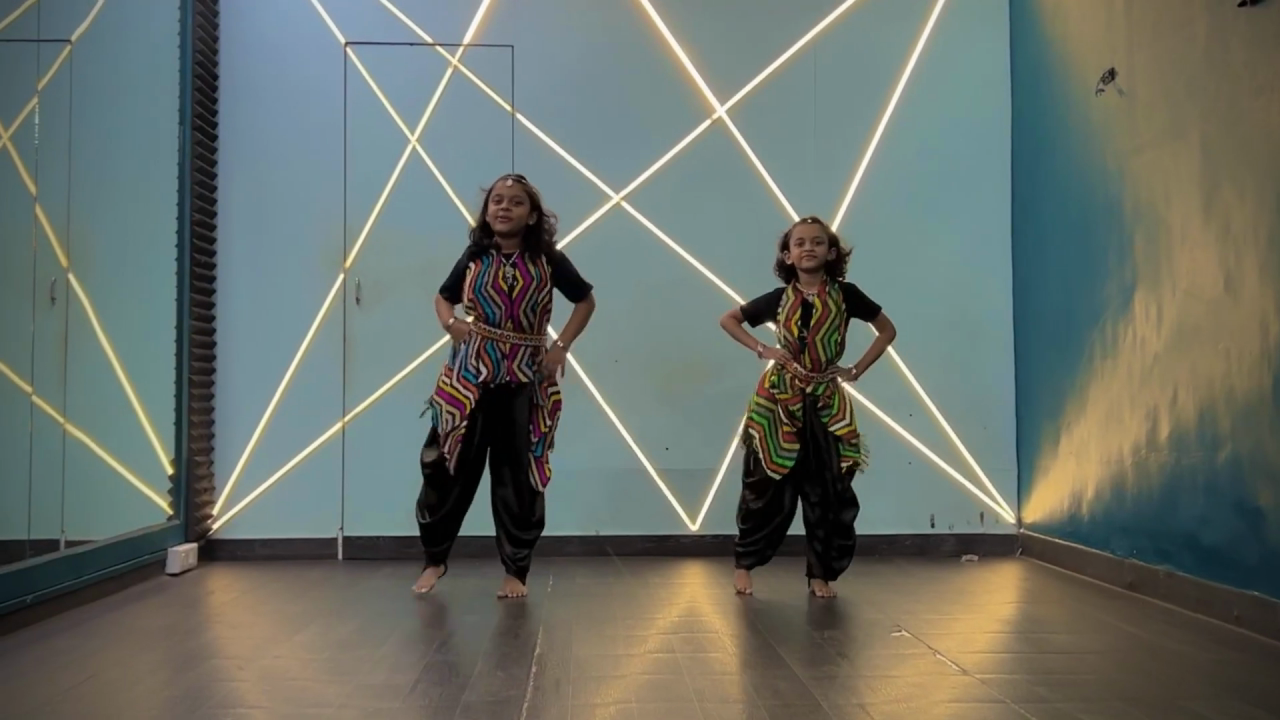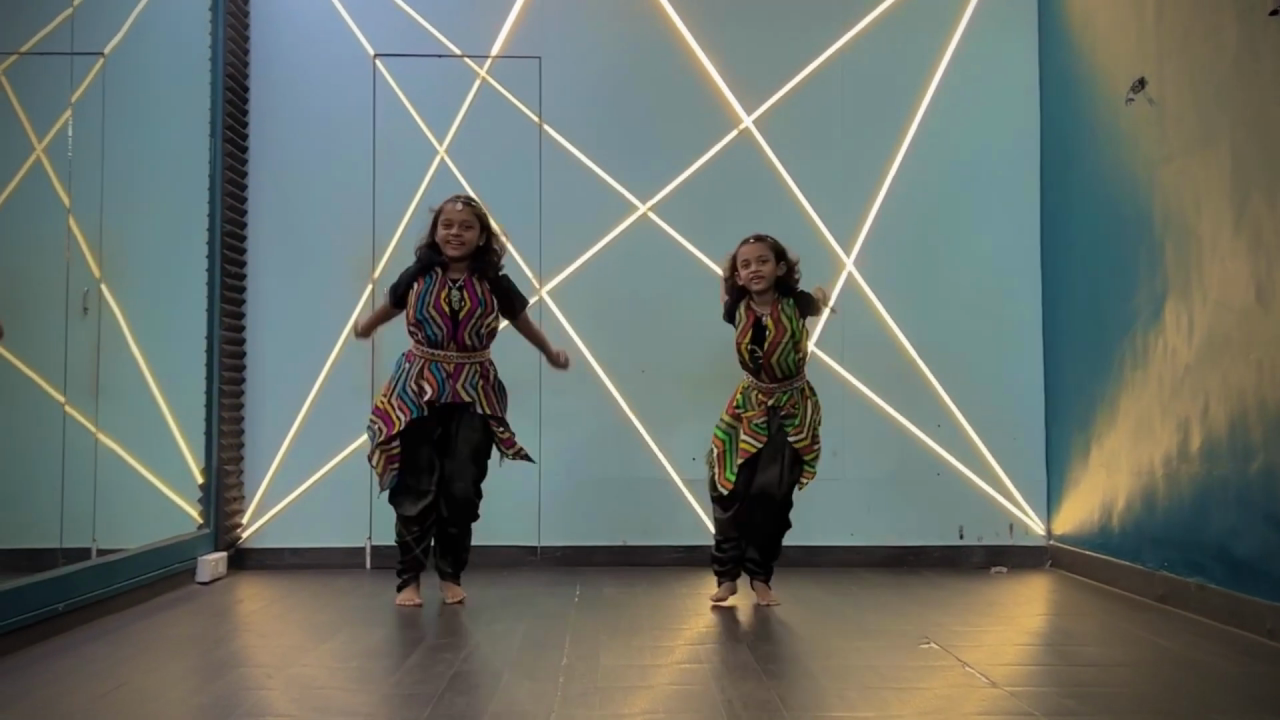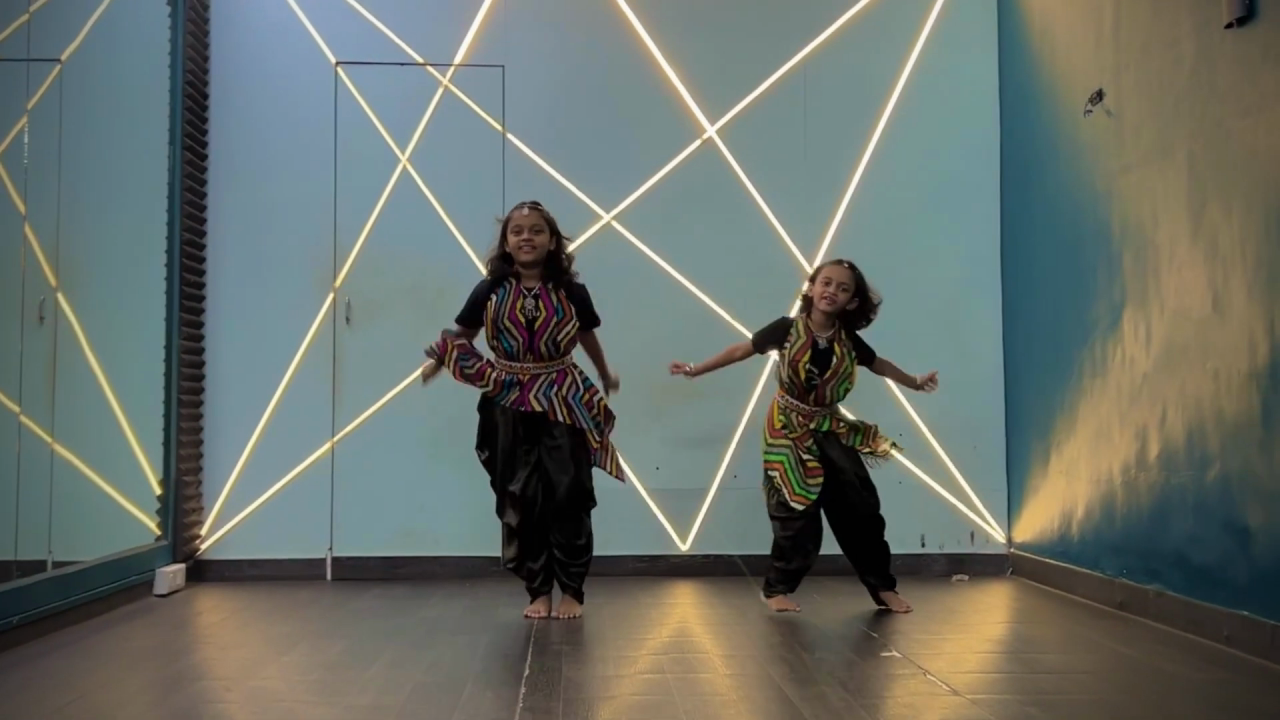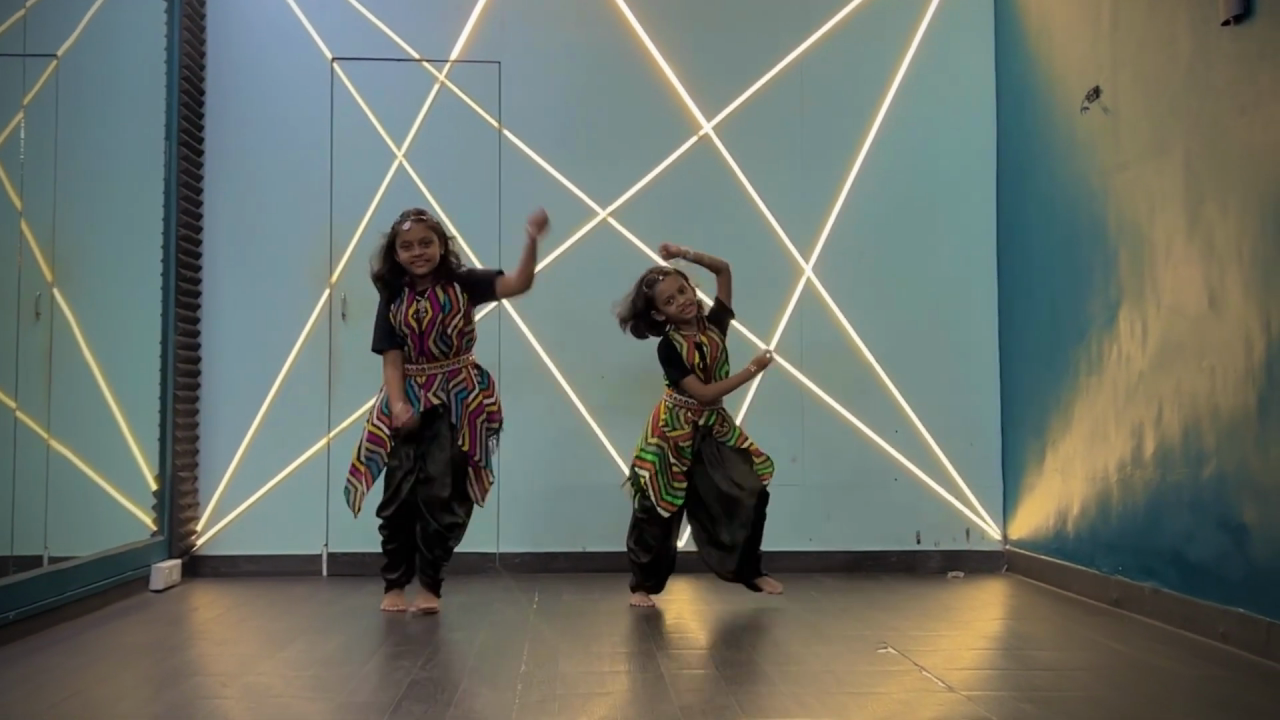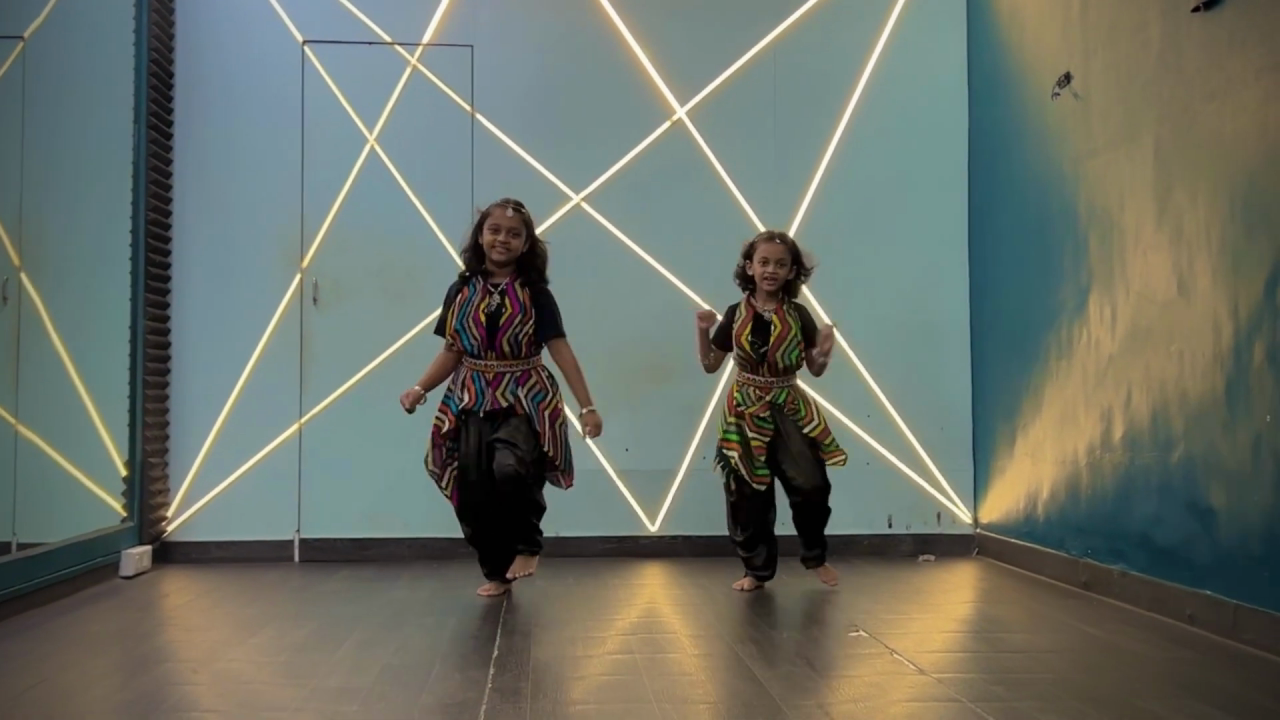
dt=1s
person 1, frame 1
left shoulder: (549, 261)
right shoulder: (474, 259)
left elbow: (585, 300)
right elbow: (443, 298)
left wrist: (561, 346)
right wrist: (452, 323)
left hip: (526, 380)
right hip: (472, 376)
left knee: (519, 478)
right knee: (452, 470)
left ankle: (515, 570)
right ankle: (435, 560)
person 1, frame 2
left shoulder: (494, 284)
right shoulder: (417, 278)
left elbow: (520, 319)
right elbow: (392, 306)
left wrist: (550, 353)
right wrist: (366, 325)
left hip: (473, 393)
right hip: (419, 391)
left knee: (461, 488)
right knee: (415, 488)
left ankle: (450, 576)
right ankle: (409, 580)
person 1, frame 3
left shoulder: (571, 291)
right shoulder: (490, 291)
left elbow: (587, 335)
right elbow: (461, 333)
left wrist: (606, 375)
right wrist: (438, 361)
left hip: (562, 403)
right hip: (508, 404)
left knee: (567, 495)
right knee: (519, 499)
left ankle: (571, 591)
right ankle: (538, 591)
person 1, frame 4
left shoulder: (464, 285)
right shoulder: (391, 301)
left elbow: (519, 284)
right elbow: (391, 361)
left wrist: (532, 239)
right wrist: (397, 405)
left hip: (460, 400)
right hip: (409, 405)
left knee: (442, 491)
right knee: (403, 495)
left ankle: (431, 584)
right ankle: (396, 584)
person 1, frame 5
left shoulder: (536, 294)
right shoulder: (461, 291)
left elbow: (560, 350)
right elbow: (452, 352)
left wrist: (586, 404)
right wrist: (419, 389)
left hip: (523, 399)
right hip: (470, 402)
left knee: (510, 470)
right knee: (474, 495)
left ankle: (525, 547)
right ankle: (497, 572)
person 2, frame 1
left shoulder: (846, 295)
right shoulder: (779, 298)
left elbow: (887, 330)
right elbow: (728, 319)
left wrist: (856, 370)
right wrist: (761, 349)
left hip: (826, 401)
right hip: (781, 397)
left knee: (828, 490)
right knee: (769, 483)
left ankle: (821, 572)
right ankle: (745, 562)
person 2, frame 2
left shoulder: (796, 304)
right shoulder: (737, 310)
left elbow: (816, 306)
left hip: (792, 408)
right hip: (749, 408)
left knee: (770, 493)
right knee: (733, 491)
left ankle: (761, 576)
right ankle: (727, 574)
person 2, frame 3
left shoulder: (849, 341)
right shoulder: (786, 329)
left elbow: (878, 365)
right elbow: (741, 351)
left wrist: (915, 383)
right wrist: (695, 370)
left hip: (832, 430)
right hip: (788, 429)
left knee: (862, 507)
right knee: (797, 511)
left ankle: (883, 587)
right ankle: (778, 588)
person 2, frame 4
left shoulder: (714, 325)
right shoulder: (669, 348)
left elbow: (723, 270)
right elbow: (704, 393)
left wrist: (684, 254)
right wrist: (751, 371)
left hip: (713, 428)
right hip: (677, 432)
left knee: (749, 493)
right knee: (658, 511)
left ankle: (748, 570)
right ankle: (643, 585)
person 2, frame 5
left shoulder: (799, 315)
right shoulder: (736, 314)
left elbow: (816, 370)
right elbow: (710, 365)
left wrist: (824, 353)
right wrist: (703, 333)
left hip: (790, 408)
right hip: (746, 411)
left knee: (810, 484)
right knee: (749, 495)
left ankle: (816, 556)
right ankle: (756, 569)
